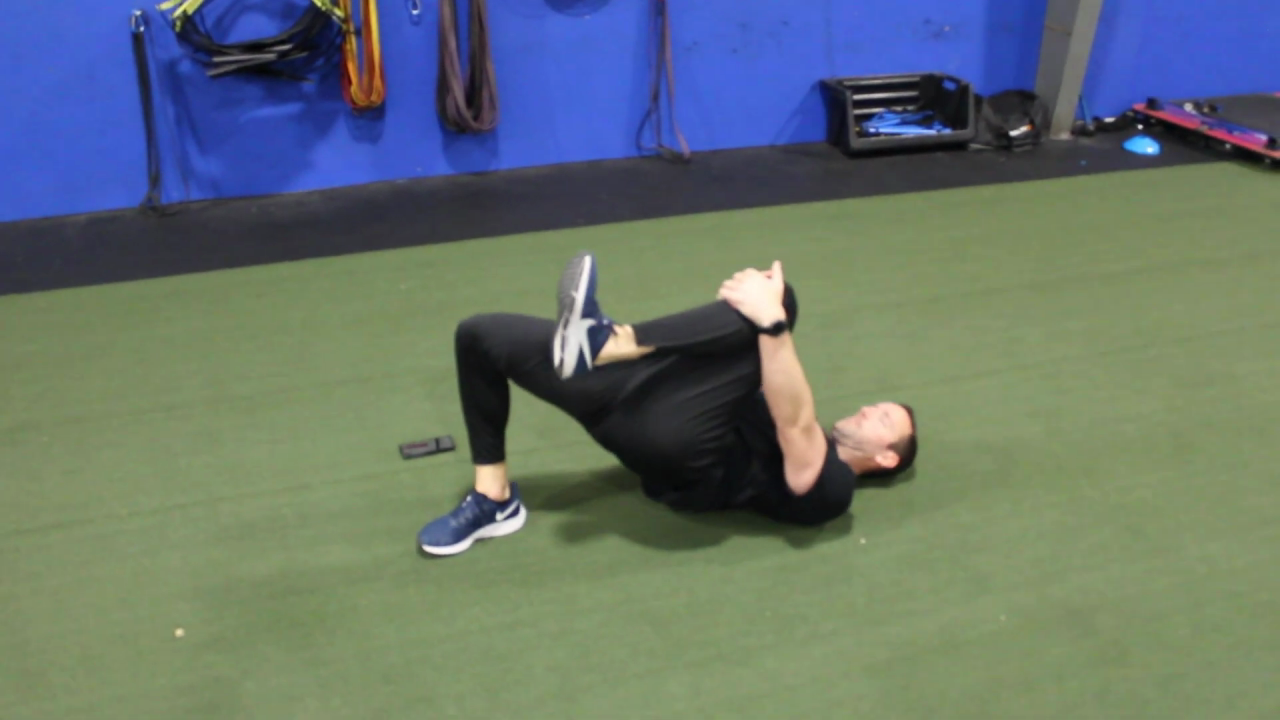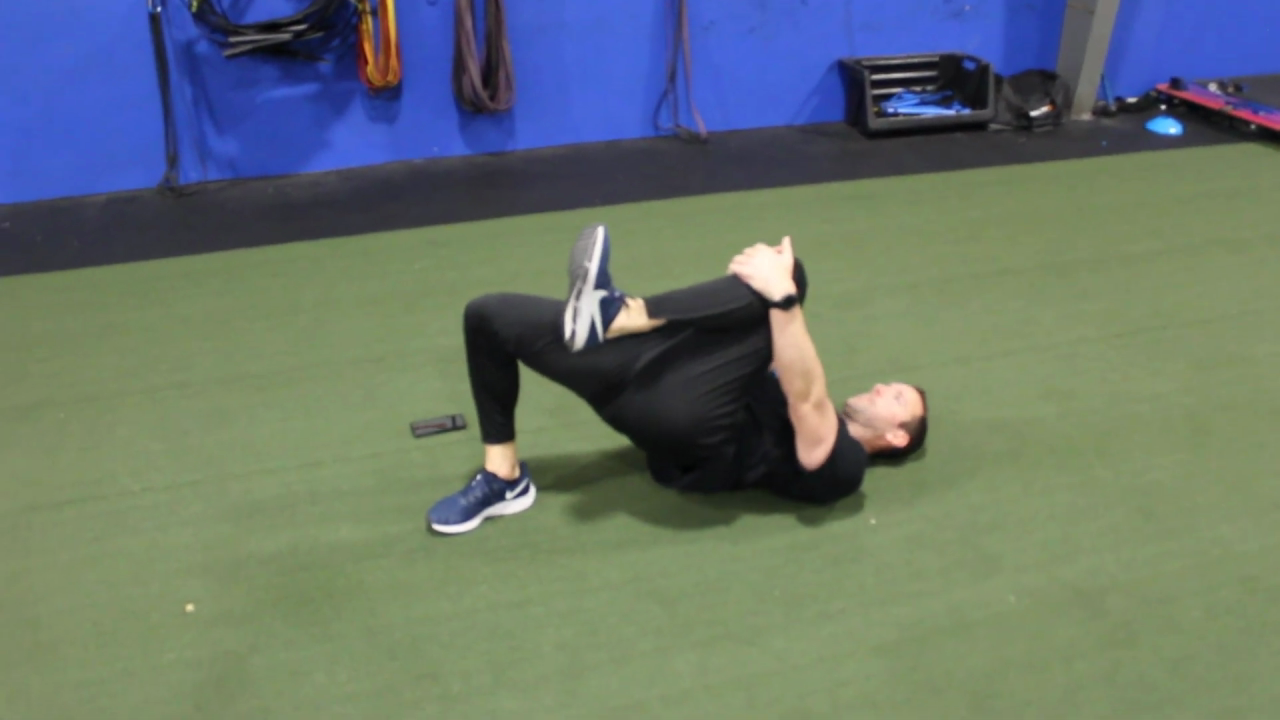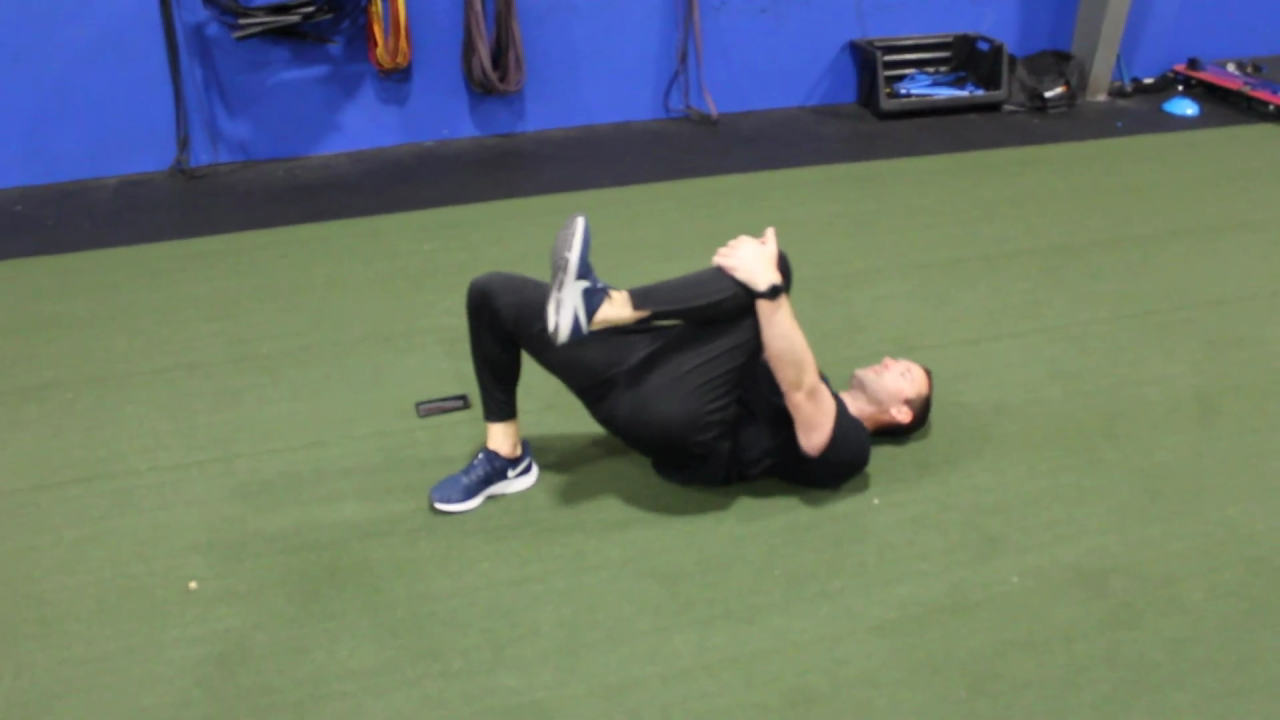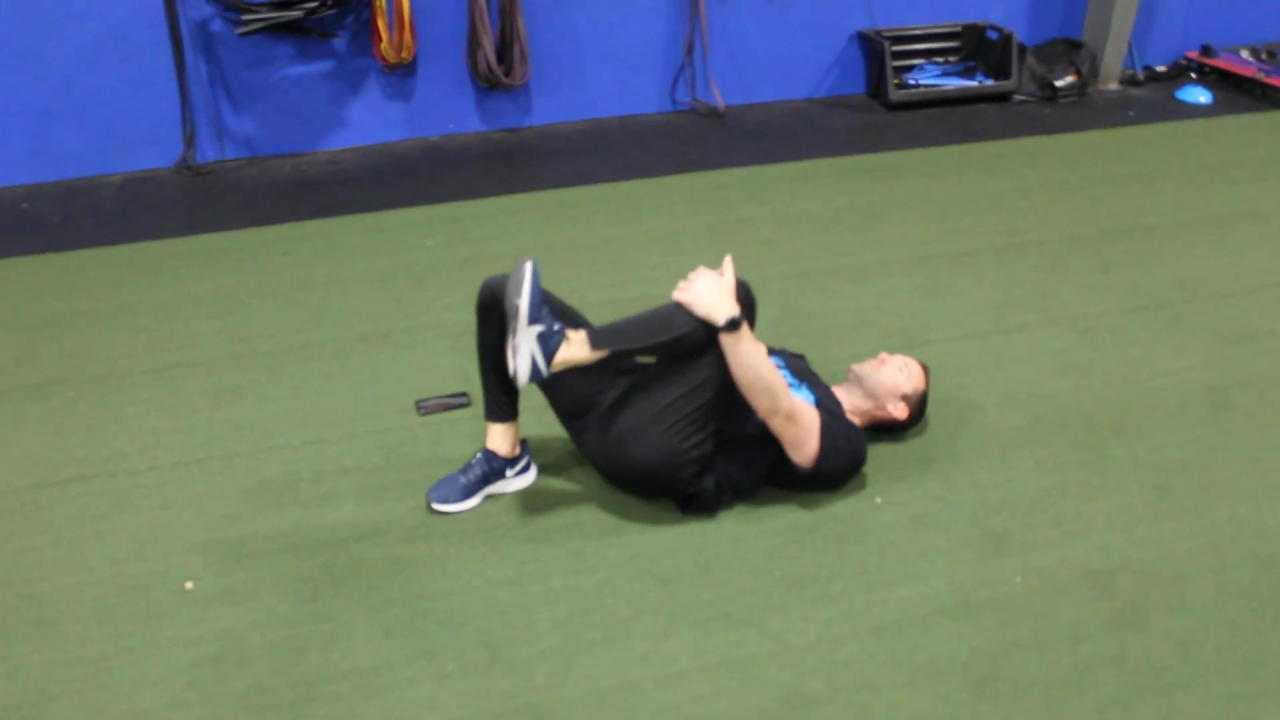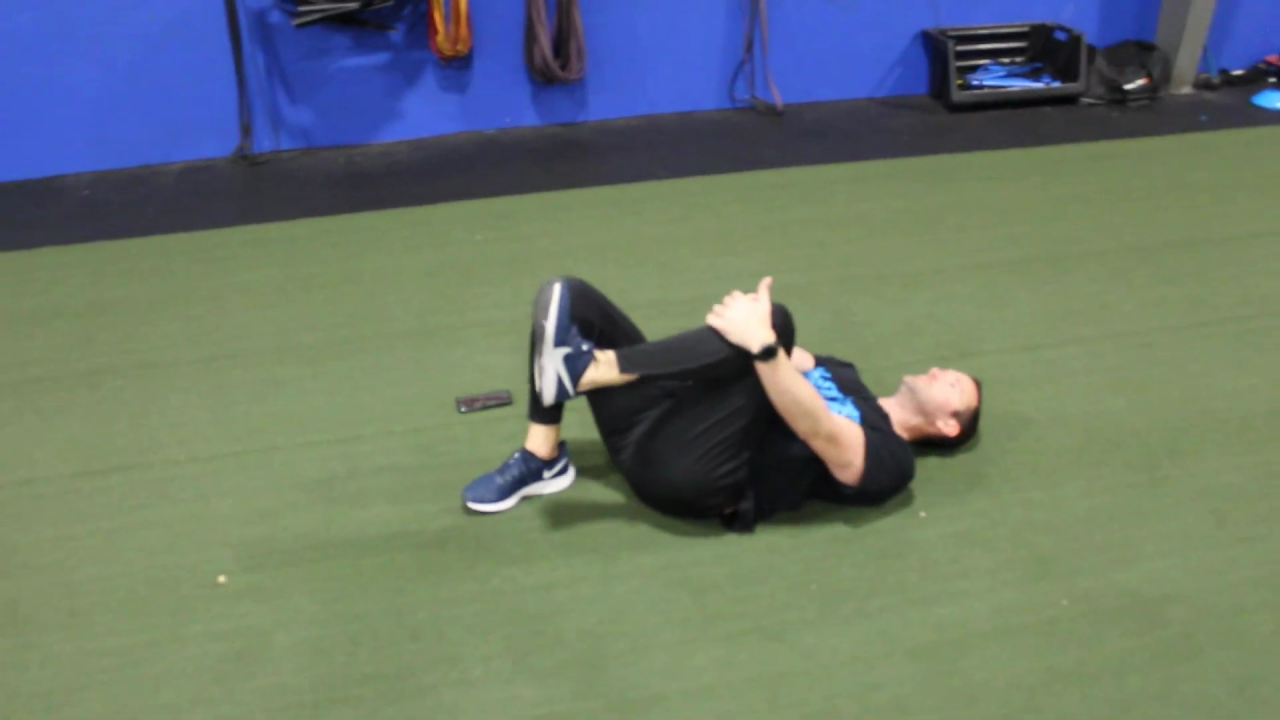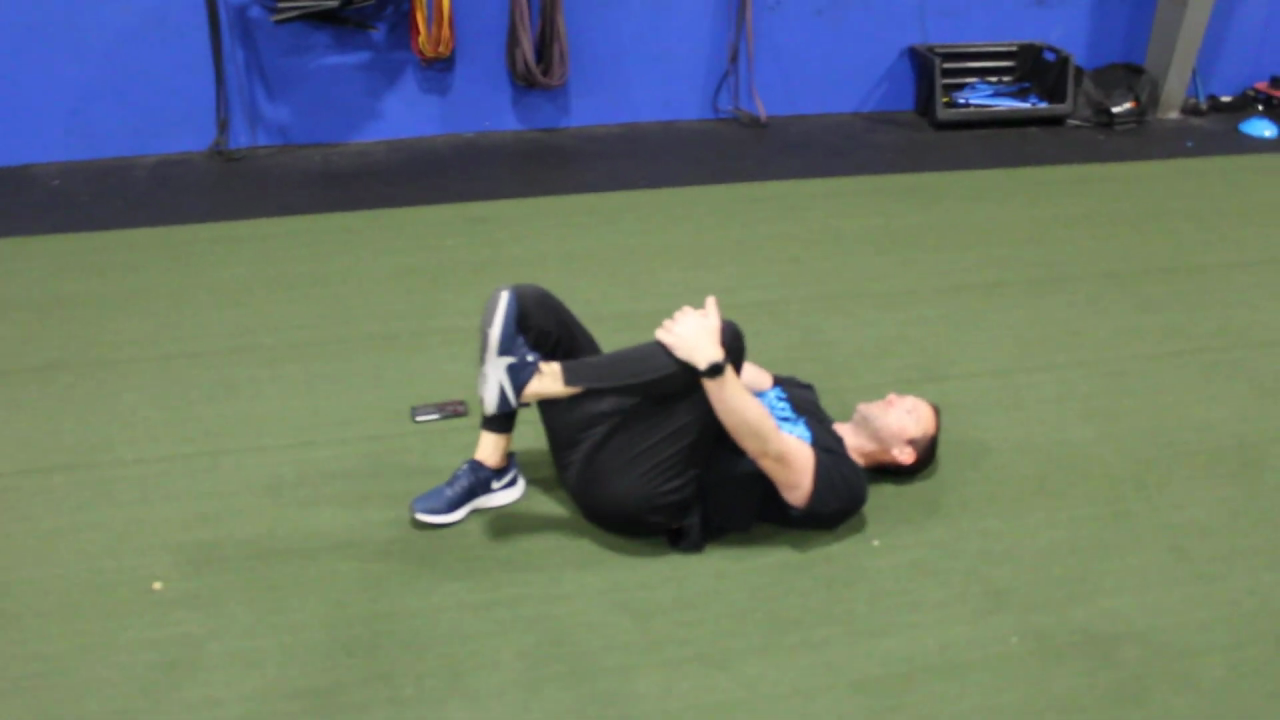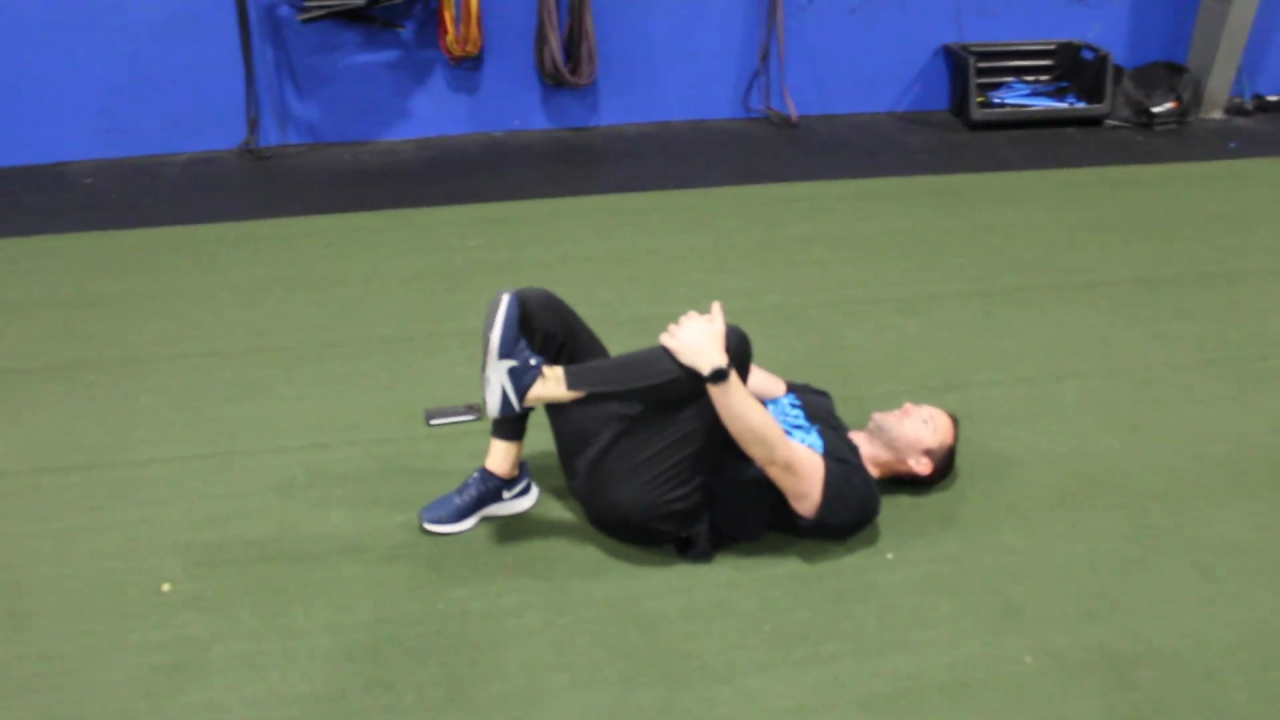
dt=0.3s
person 1, frame 1
left shoulder: (829, 486)
right shoulder: (795, 438)
left elbow: (796, 424)
left wrist: (771, 322)
right wrist: (741, 307)
left hip: (678, 437)
right hip: (638, 403)
left knee: (775, 306)
right knee: (480, 334)
left ankle: (604, 344)
right ankle: (493, 500)
person 1, frame 2
left shoulder: (841, 462)
right shoulder: (809, 416)
left elbow: (808, 399)
left wrist: (782, 296)
right wrist: (753, 285)
left hip: (688, 411)
right hip: (648, 376)
left knee: (784, 286)
right knee: (488, 316)
left ankle: (614, 316)
right ankle: (502, 479)
person 1, frame 3
left shoulder: (846, 445)
right shoulder: (805, 381)
left elbow: (801, 388)
left wrist: (768, 287)
right wrist: (741, 273)
left hip: (679, 414)
right hip: (640, 379)
left knee: (770, 273)
right knee: (494, 292)
left ankle: (596, 311)
right ankle: (506, 458)
person 1, frame 4
left shoulder: (842, 448)
right shoulder: (797, 369)
left elbow: (777, 412)
left wrist: (725, 318)
right wrist: (707, 304)
left hip: (656, 450)
right hip: (620, 408)
left knee: (732, 302)
right knee: (501, 294)
left ankle: (558, 350)
right ankle: (504, 458)
person 1, frame 5
left shoulder: (889, 462)
right shoulder: (843, 376)
left elbow: (818, 431)
right elbow: (790, 362)
left wrist: (760, 343)
right wrist: (751, 324)
left hip: (687, 472)
right hip: (659, 423)
left knee: (773, 323)
right knee: (568, 297)
left ankle: (586, 370)
right ankle: (541, 460)
person 1, frame 6
left shoulder: (841, 486)
right shoulder: (802, 399)
left elbow: (768, 450)
right elbow: (744, 380)
left wrist: (709, 358)
right wrist: (699, 341)
left hip: (633, 489)
right hip: (611, 435)
left knee: (724, 340)
right knee: (528, 305)
left ankle: (530, 380)
right ankle: (489, 472)
person 1, frame 7
left shoulder: (853, 495)
right shoulder: (815, 405)
left elbow: (777, 460)
right elbow: (759, 385)
left wrist: (712, 366)
right wrist: (707, 350)
left hip: (641, 498)
right hip: (620, 445)
left knee: (728, 347)
right knee: (534, 308)
left ankle: (534, 383)
right ankle: (501, 481)
